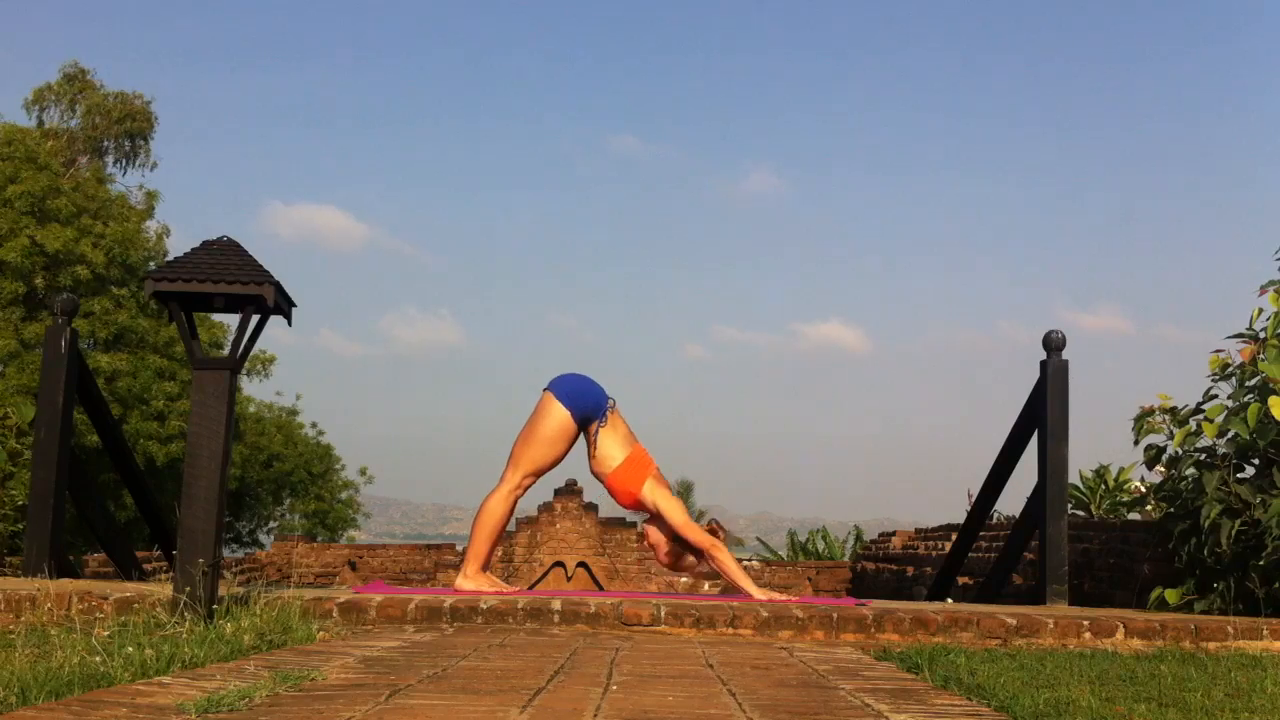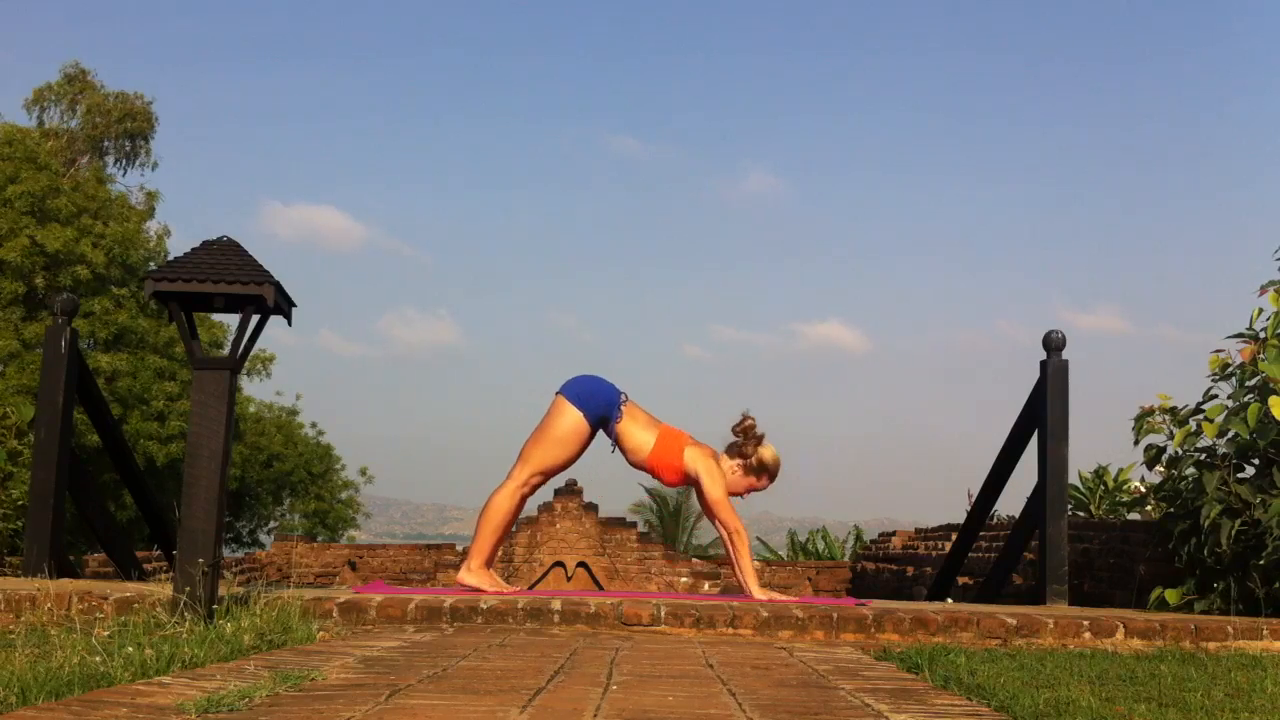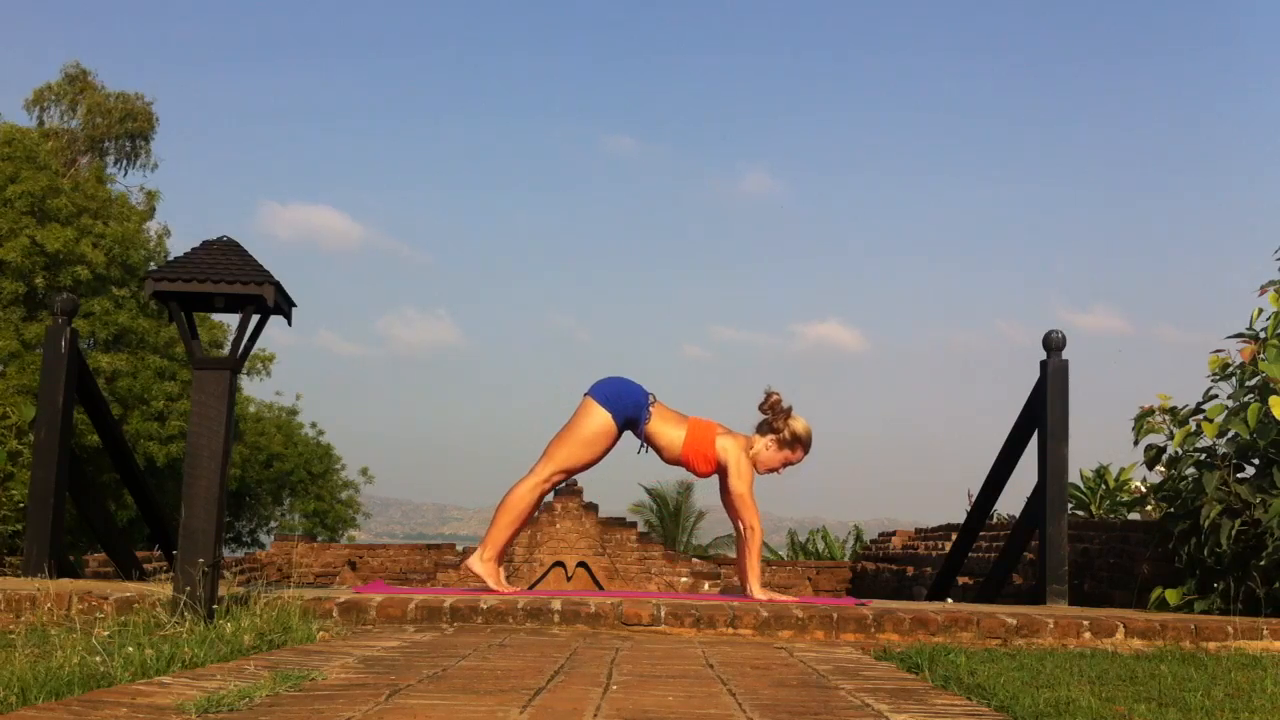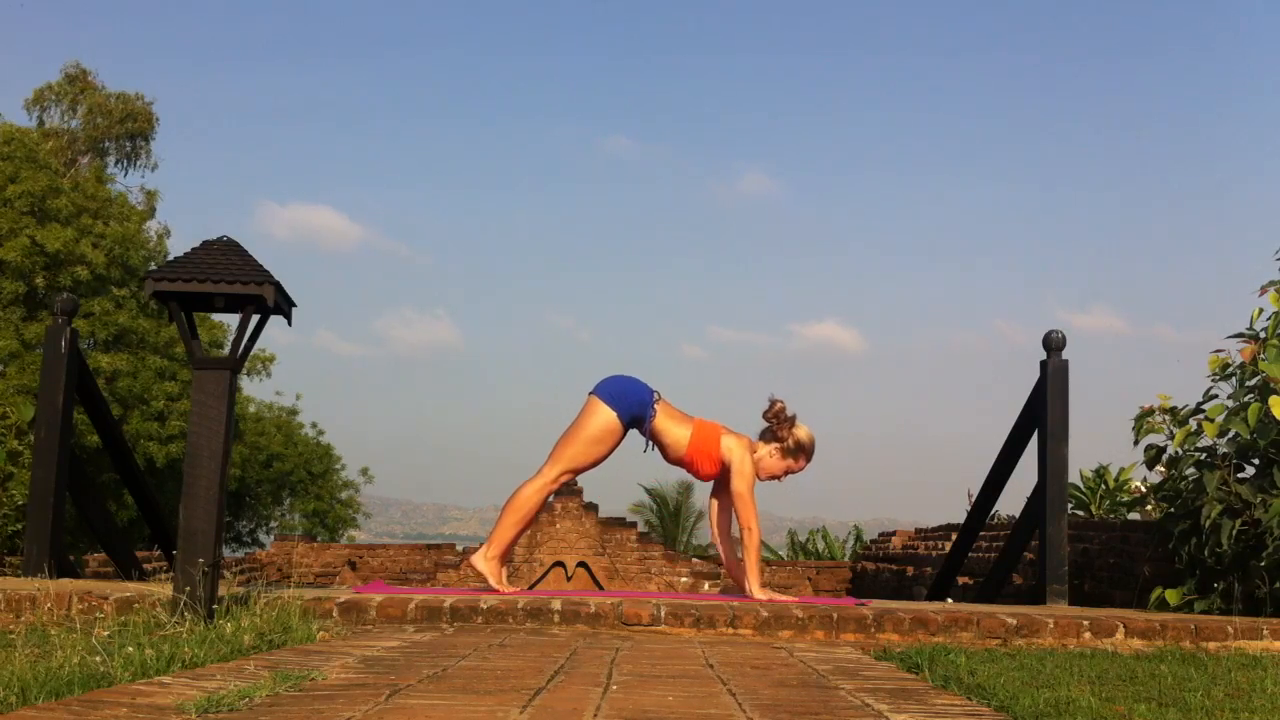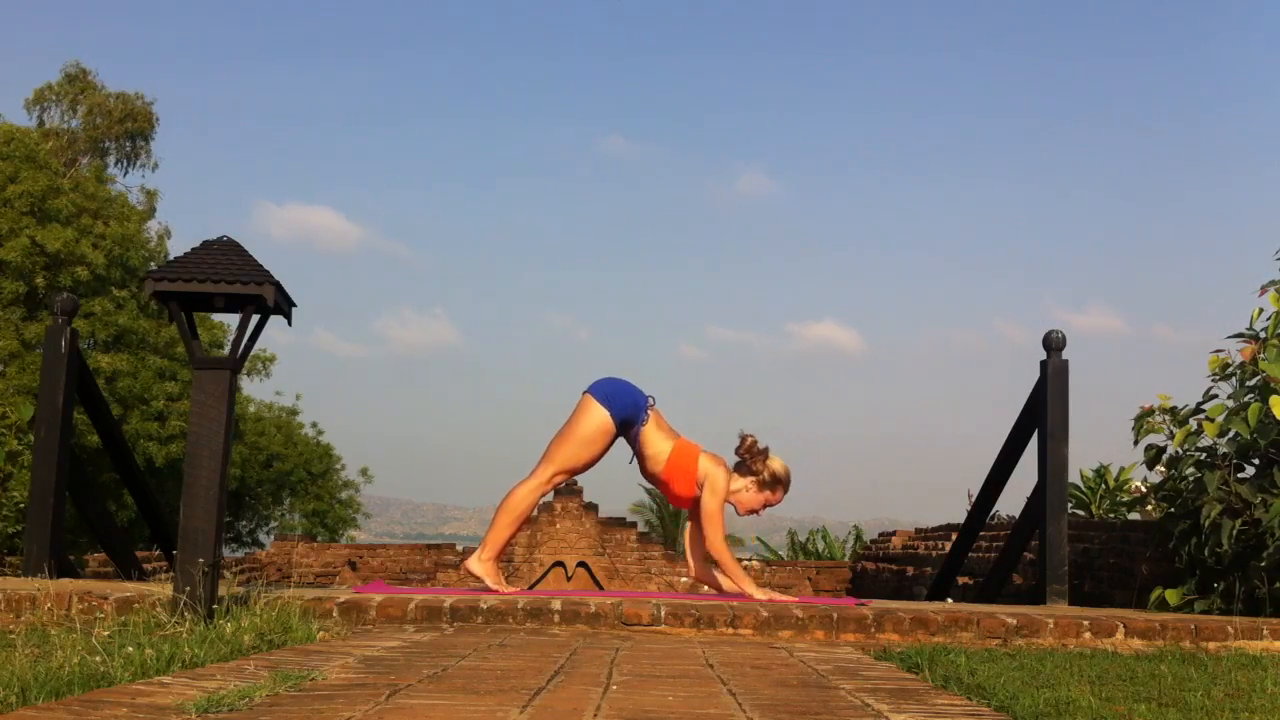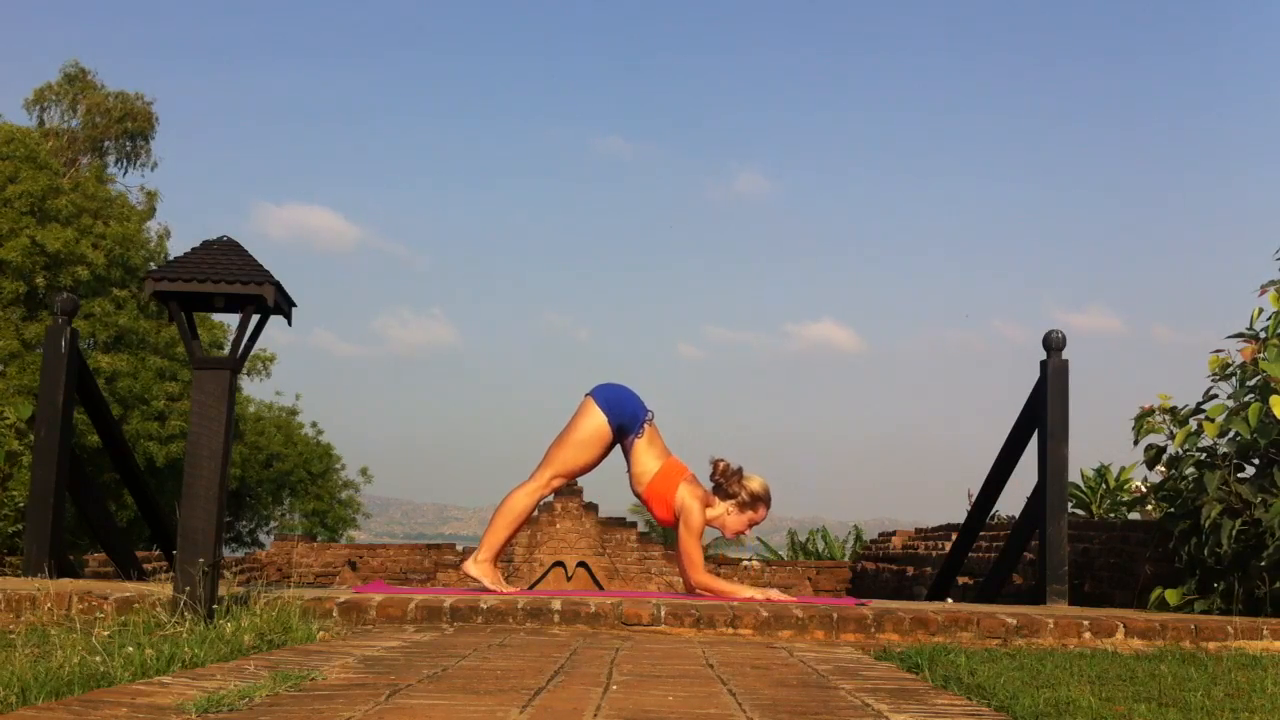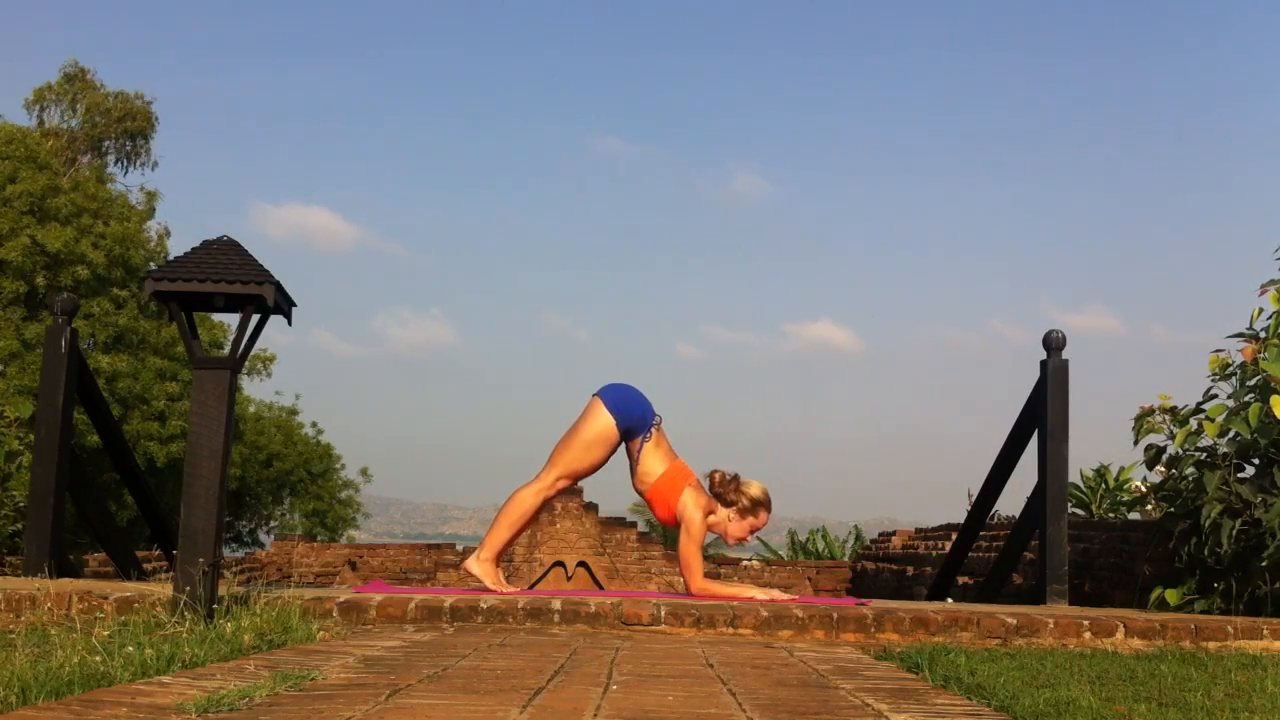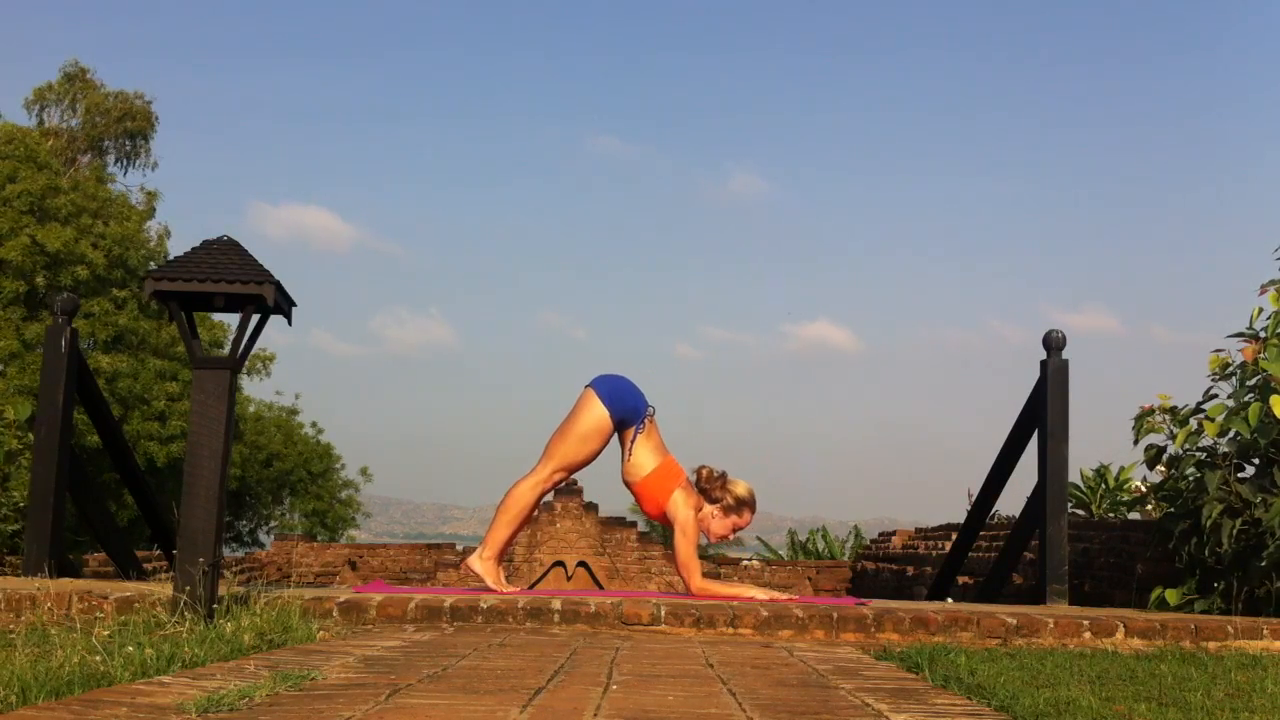
dt=0.5s
person 1, frame 1
left shoulder: (663, 502)
right shoulder: (661, 500)
left elbow: (711, 545)
right elbow: (711, 545)
left wrist: (751, 589)
right wrist: (753, 590)
left hip: (583, 404)
right hip: (577, 399)
left knee: (518, 484)
right knee: (513, 483)
left ankle: (479, 570)
right ankle: (470, 573)
person 1, frame 2
left shoulder: (702, 469)
right shoulder: (706, 467)
left elbow: (727, 532)
right elbow: (735, 530)
left wrist: (751, 588)
right wrist: (756, 589)
left hip: (596, 404)
right hip: (593, 399)
left knee: (527, 483)
right knee: (522, 480)
left ankle: (484, 566)
right ankle: (473, 566)
person 1, frame 3
left shoulder: (731, 456)
right shoulder: (736, 452)
left elbow: (743, 526)
right elbow: (752, 526)
left wrist: (749, 586)
right wrist: (756, 588)
left hip: (626, 407)
right hip: (620, 401)
left knee: (549, 479)
right knee: (544, 476)
left ankle: (494, 560)
right ankle: (485, 556)
person 1, frame 4
left shoulder: (730, 467)
right shoulder: (740, 453)
left elbow: (721, 537)
right elbow: (749, 527)
left wrist: (746, 585)
right wrist: (756, 589)
left hip: (631, 405)
right hip: (626, 398)
left knee: (555, 478)
right knee: (552, 476)
left ankle: (497, 559)
right ankle: (489, 555)
person 1, frame 5
left shoulder: (703, 493)
right shoulder: (716, 477)
left elbow: (699, 567)
right elbow: (716, 548)
left wrist: (746, 590)
right wrist: (752, 589)
left hip: (622, 409)
right hip: (617, 401)
left knee: (550, 479)
right knee: (545, 477)
left ankle: (490, 559)
right ankle: (484, 558)
person 1, frame 6
left shoulder: (695, 508)
right shoulder: (693, 505)
left elbow: (693, 582)
right elbow: (698, 578)
left wrist: (749, 593)
right wrist: (750, 592)
left hip: (620, 415)
right hip: (615, 407)
left knee: (547, 483)
right knee: (544, 481)
left ankle: (488, 562)
right ankle: (482, 559)
person 1, frame 7
left shoulder: (700, 510)
right shoulder: (695, 511)
left elbow: (696, 582)
right elbow: (696, 585)
left wrist: (751, 590)
right wrist: (753, 591)
left hip: (629, 413)
right hip: (622, 408)
left knee: (555, 484)
right knee: (549, 481)
left ankle: (492, 560)
right ankle: (484, 558)
person 1, frame 8
left shoulder: (688, 506)
right shoulder: (685, 509)
left elbow: (693, 580)
right elbow: (696, 585)
left wrist: (747, 591)
right wrist: (751, 591)
left hip: (620, 403)
right hip: (615, 398)
left knee: (550, 478)
right knee: (546, 475)
left ankle: (493, 558)
right ankle: (486, 555)
